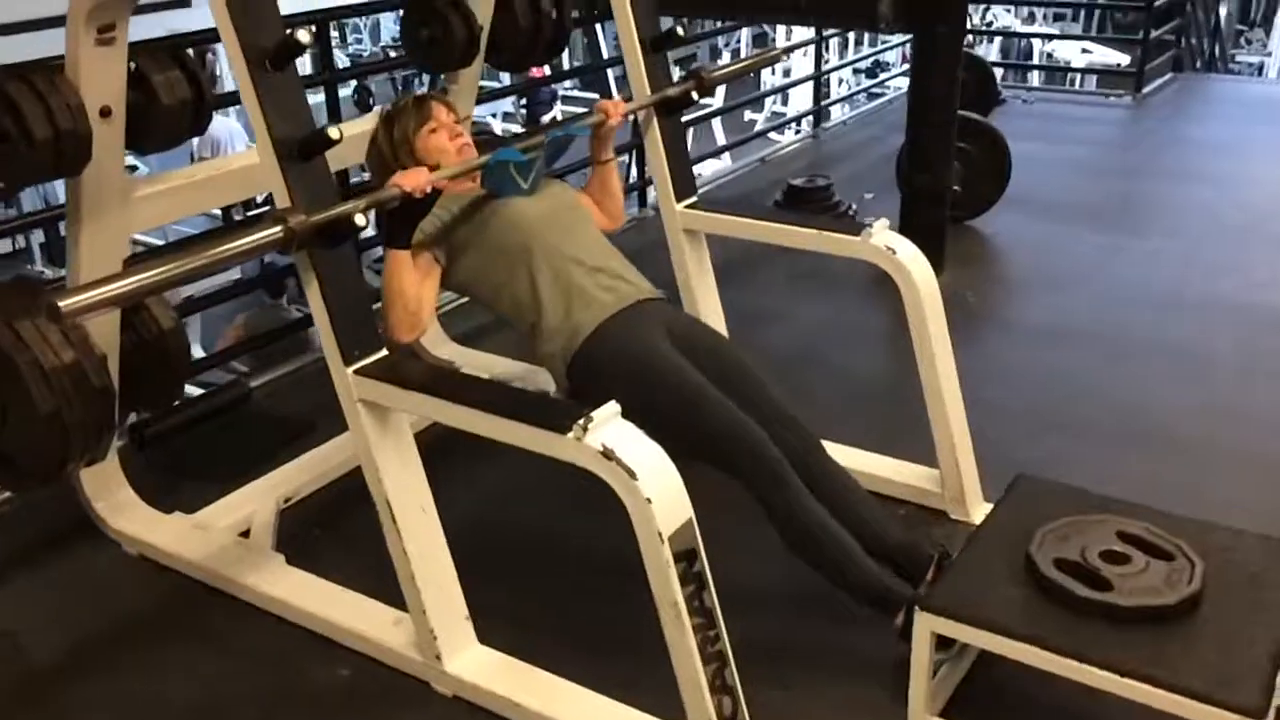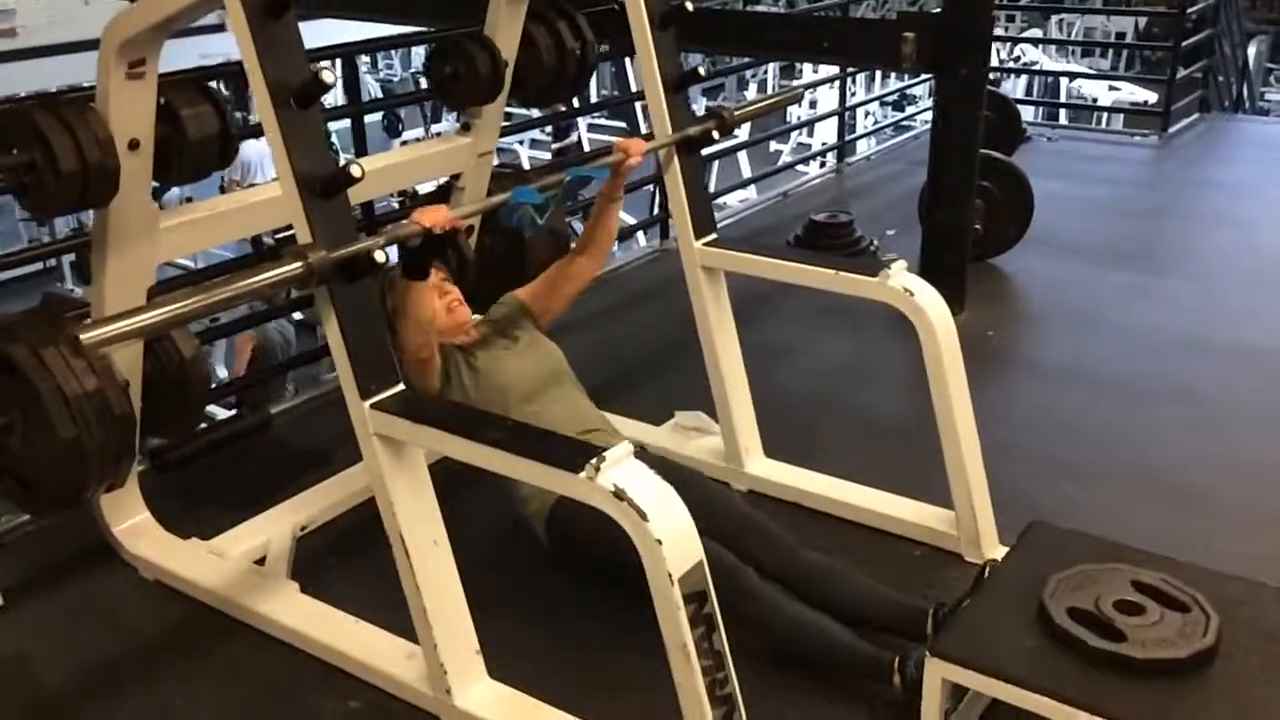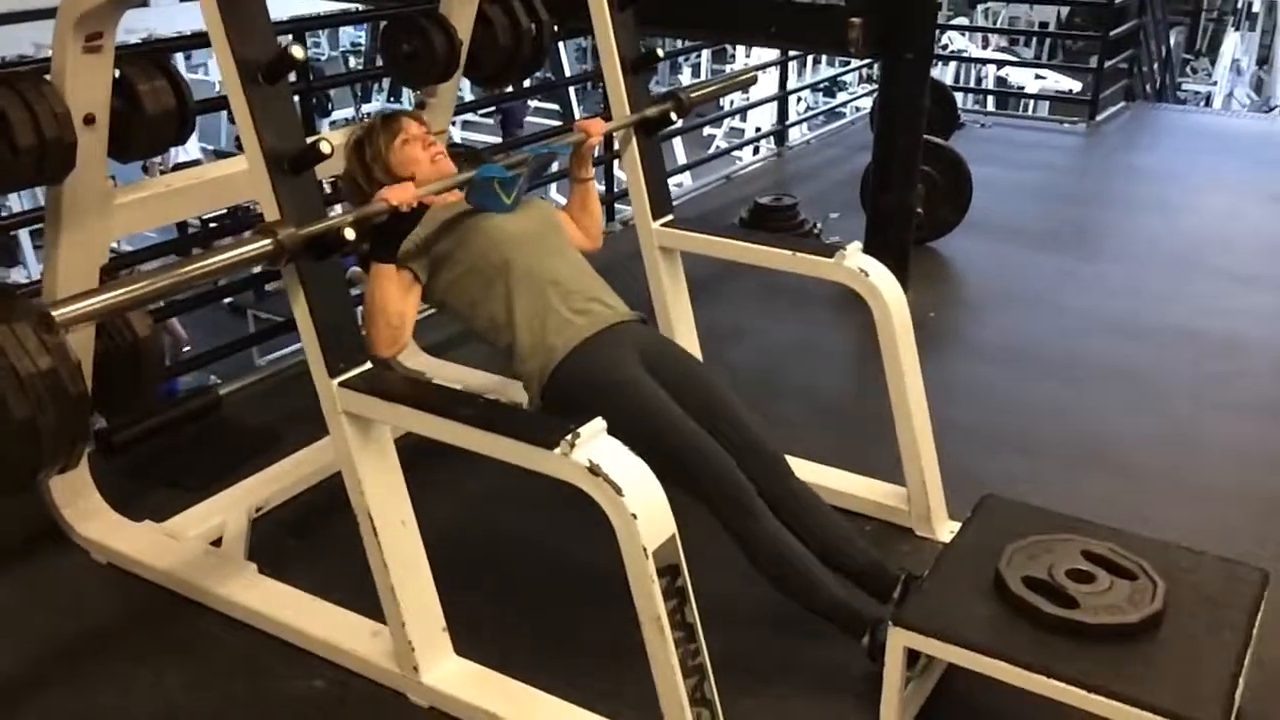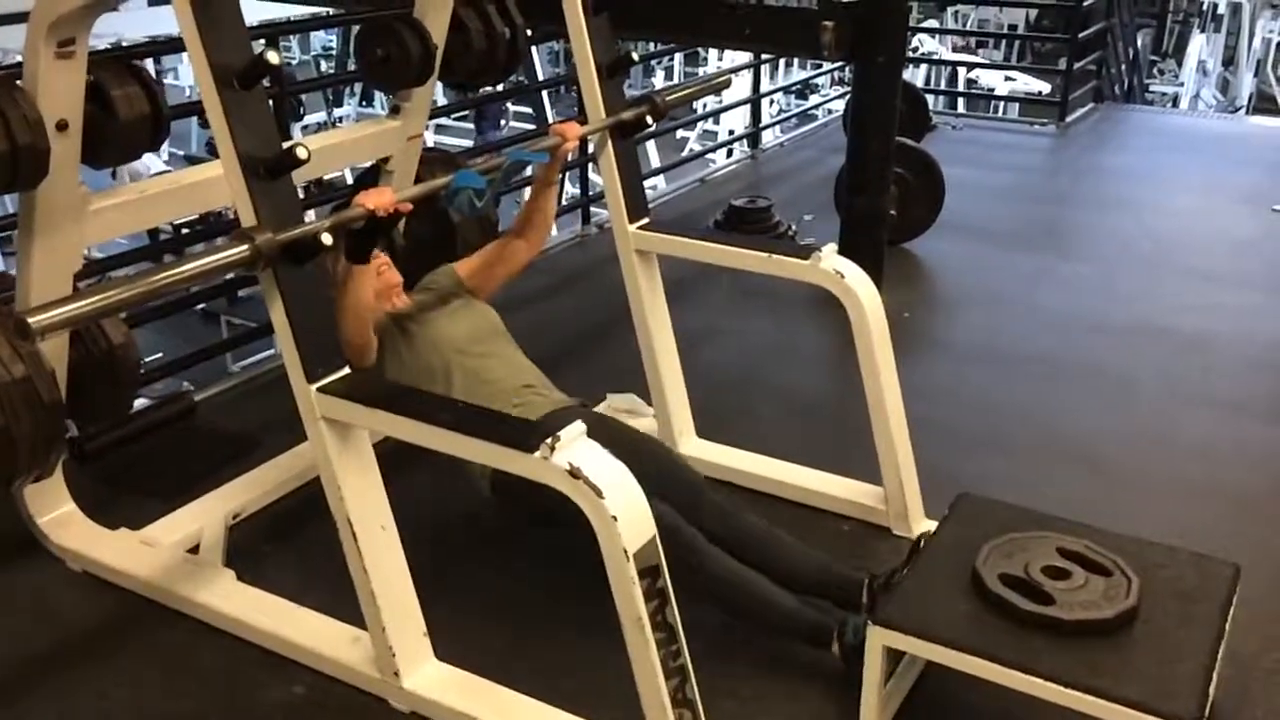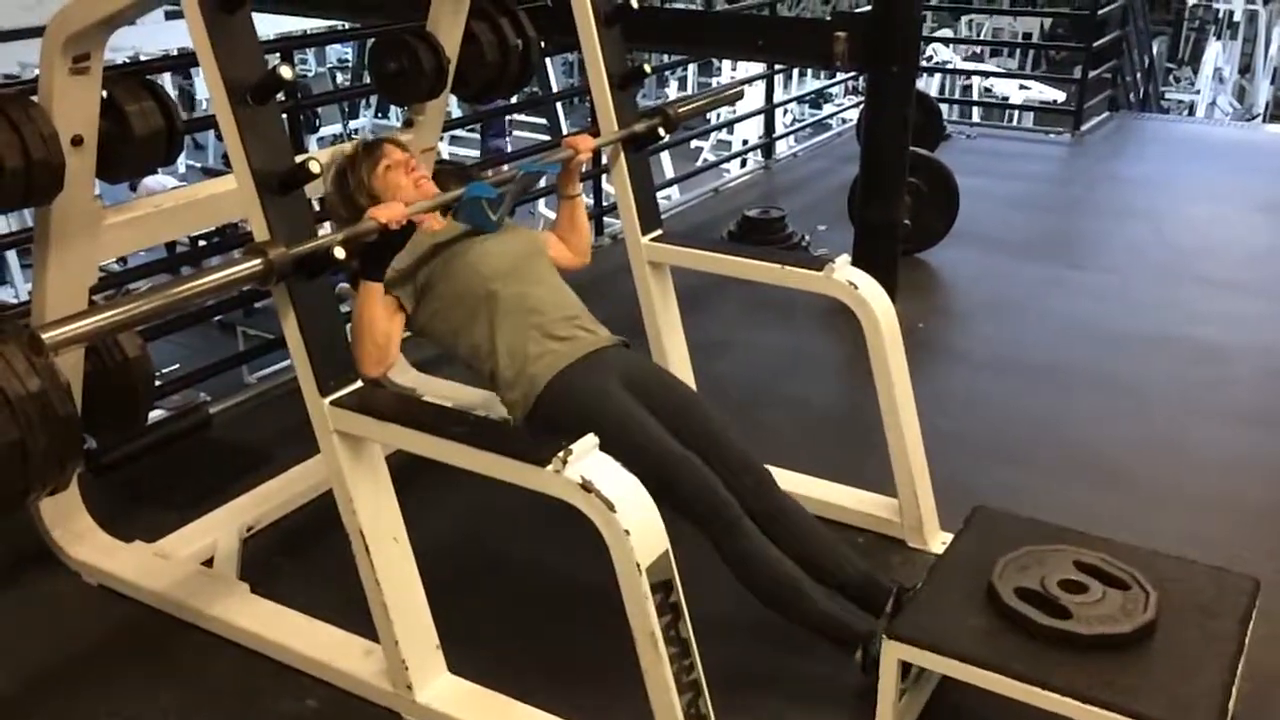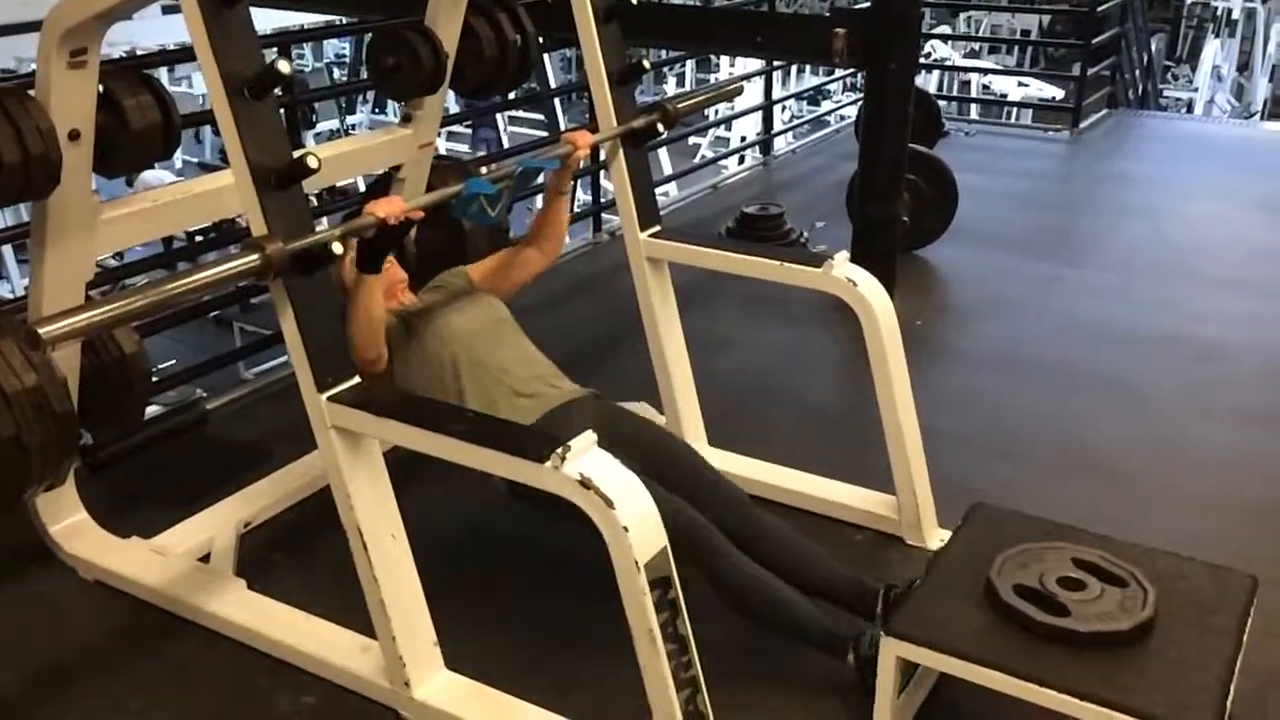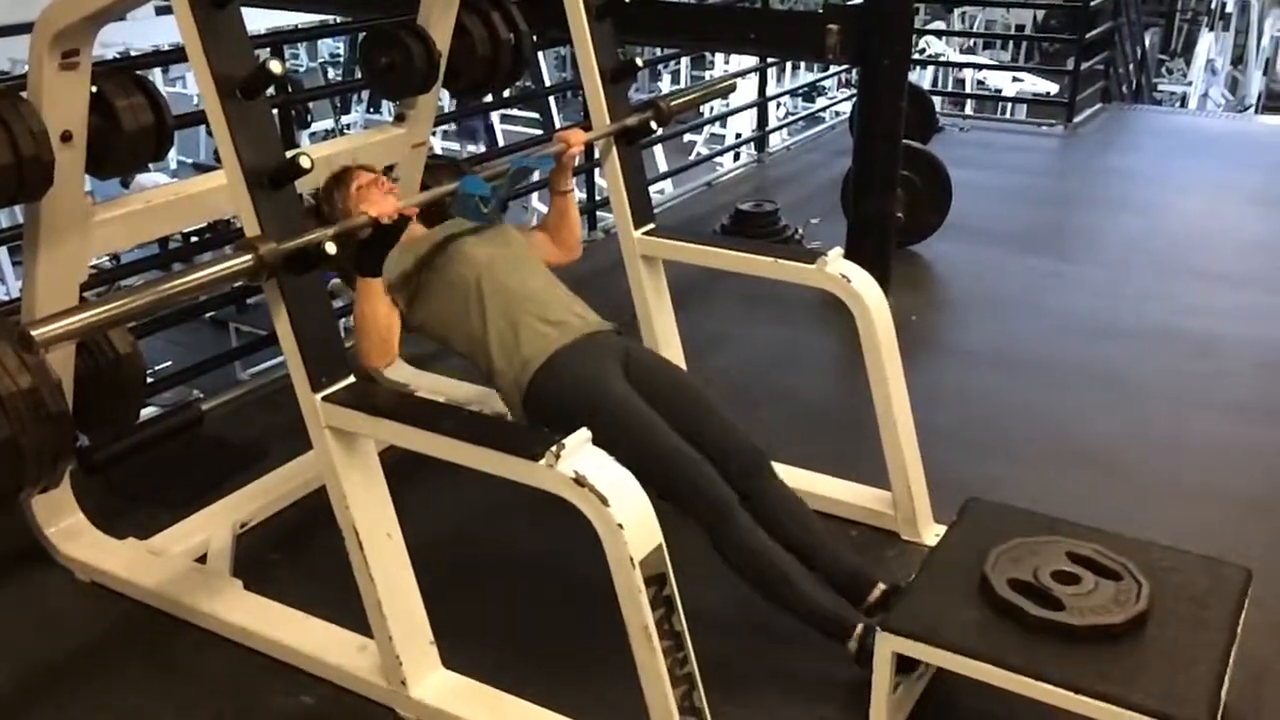
dt=0.7s
person 1, frame 1
right shoulder: (435, 225)
left elbow: (609, 217)
right elbow: (405, 330)
left wrist: (602, 141)
right wrist: (398, 225)
left hip: (660, 315)
right hip: (604, 347)
left knee: (798, 446)
right knee: (763, 466)
left ankle: (926, 566)
right ankle: (902, 606)
person 1, frame 2
left shoulder: (507, 320)
right shoulder: (440, 377)
left elbow: (586, 259)
right elbow: (416, 351)
left wrist: (613, 185)
right wrist: (415, 259)
left hip: (629, 461)
right hip: (574, 500)
left knee: (768, 543)
right knee: (726, 578)
left ankle: (931, 622)
right ankle: (900, 670)
person 1, frame 3
right shoulder: (416, 239)
left elbow: (588, 236)
right elbow: (387, 346)
left wrist: (582, 160)
right wrist: (385, 235)
left hip: (635, 336)
right hip: (577, 367)
left knee: (767, 468)
right knee: (729, 489)
left ankle: (894, 587)
right ankle: (872, 627)
person 1, frame 4
left shoulder: (439, 289)
right shoulder: (379, 338)
left elbow: (525, 240)
right elbow: (355, 342)
left wrist: (552, 166)
right wrist: (358, 248)
left hip: (572, 416)
left knee: (713, 508)
right knee: (673, 538)
left ankle: (862, 592)
right ankle: (838, 634)
person 1, frame 5
left shoulder: (482, 222)
right shoulder: (402, 265)
left elbow: (576, 252)
right elbow: (373, 365)
left wrist: (570, 176)
right wrist: (372, 258)
left hip: (615, 359)
right hip: (560, 390)
left knee: (753, 485)
right knee: (718, 511)
left ankle: (886, 599)
right ankle: (867, 642)
person 1, frame 6
left shoulder: (447, 287)
right shoulder: (388, 335)
left elbow: (539, 249)
right elbow: (366, 354)
left wrist: (562, 175)
right wrist: (366, 254)
left hip: (587, 407)
right hip: (536, 438)
left knee: (734, 509)
right knee: (695, 535)
left ankle: (876, 600)
right ankle: (857, 644)
person 1, frame 7
left shoulder: (465, 226)
right shoulder: (394, 269)
left elbow: (564, 247)
right elbow: (378, 360)
left wrist: (562, 172)
right wrist: (367, 253)
left hip: (609, 345)
right hip: (556, 378)
left knee: (751, 467)
right knee: (711, 498)
left ankle: (871, 593)
right ankle: (856, 633)
